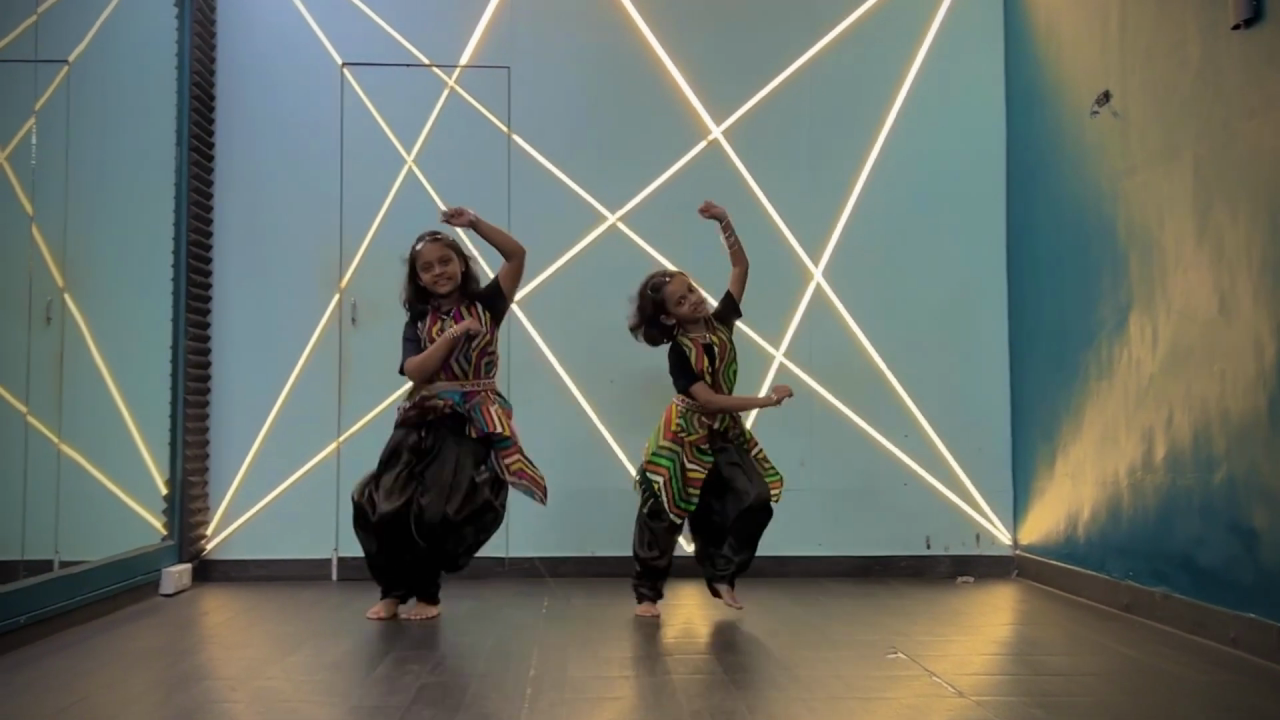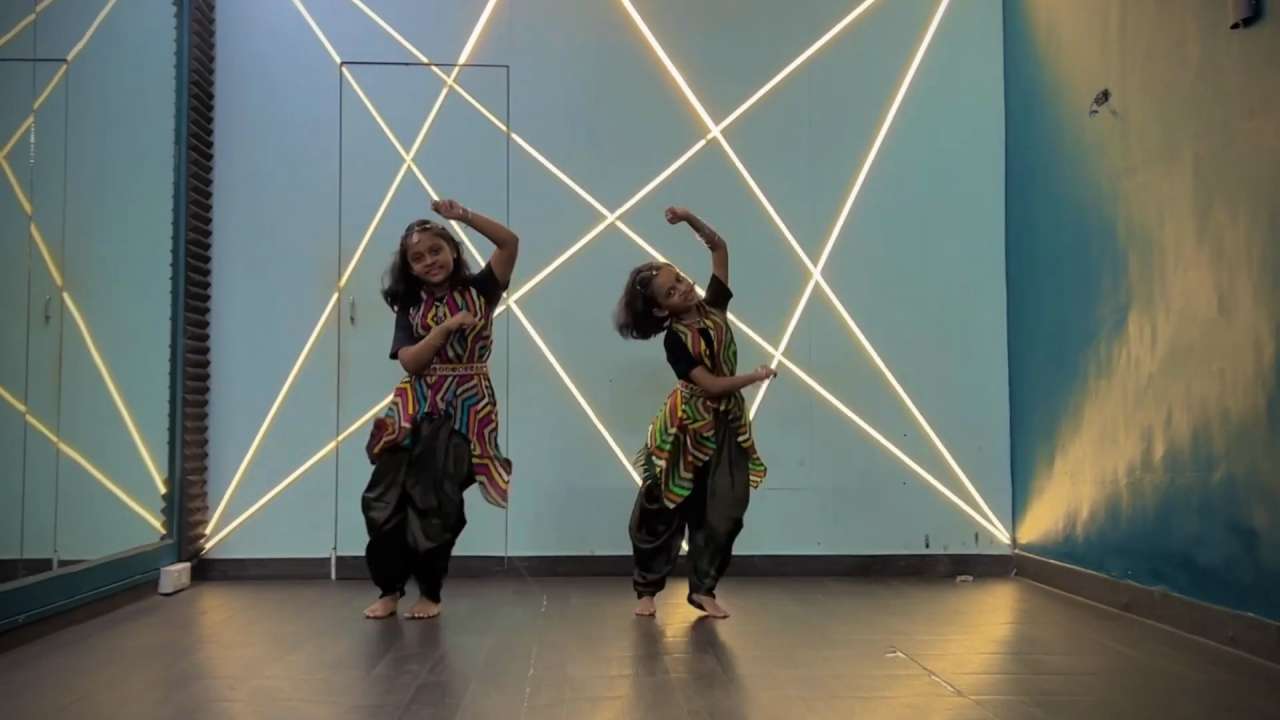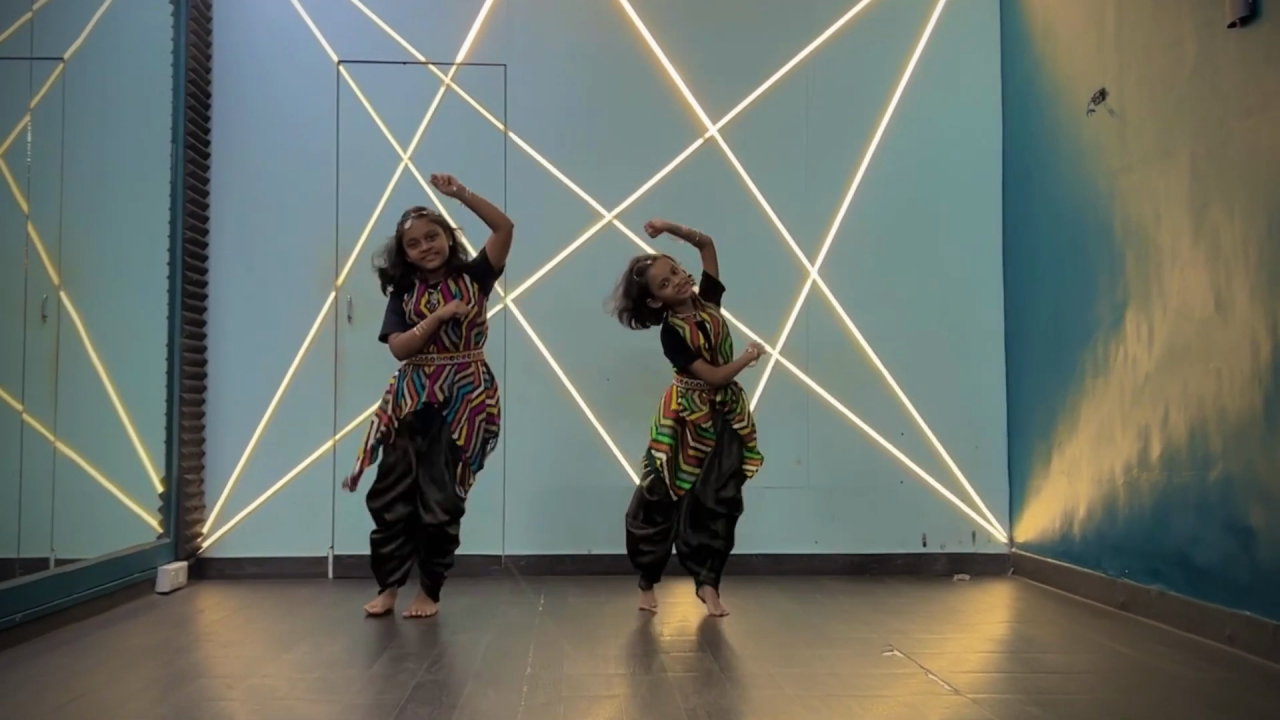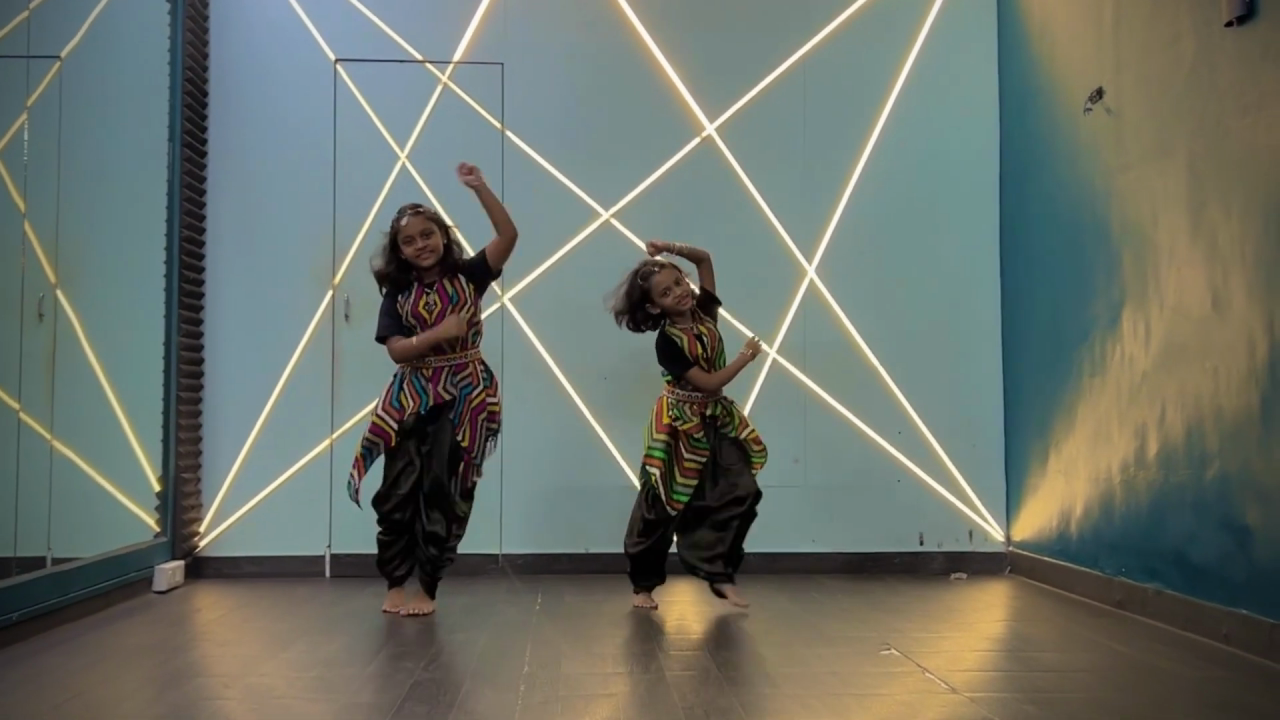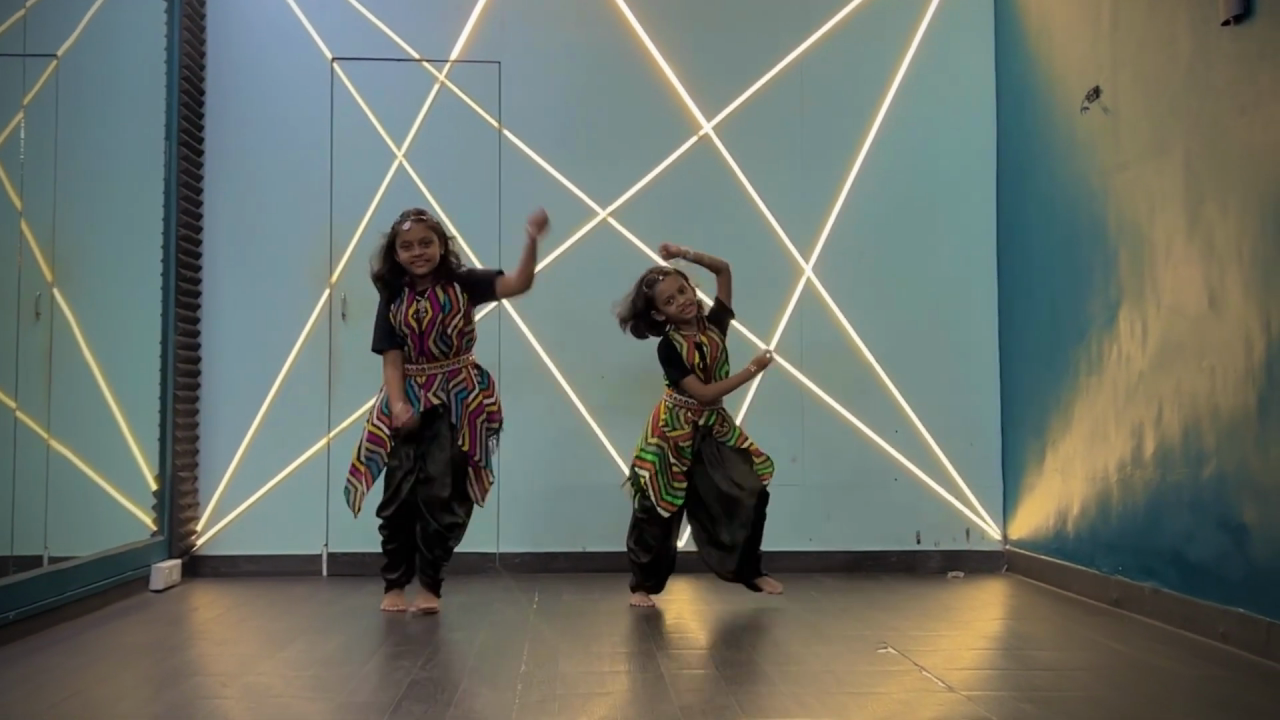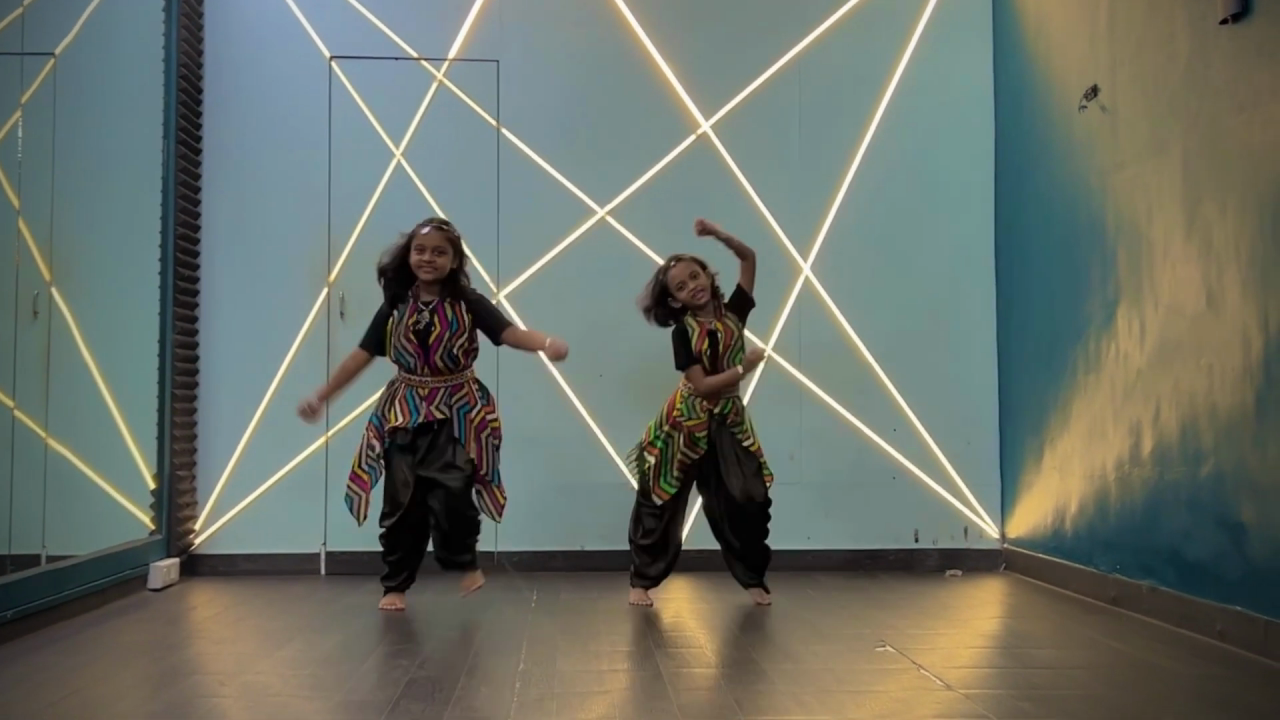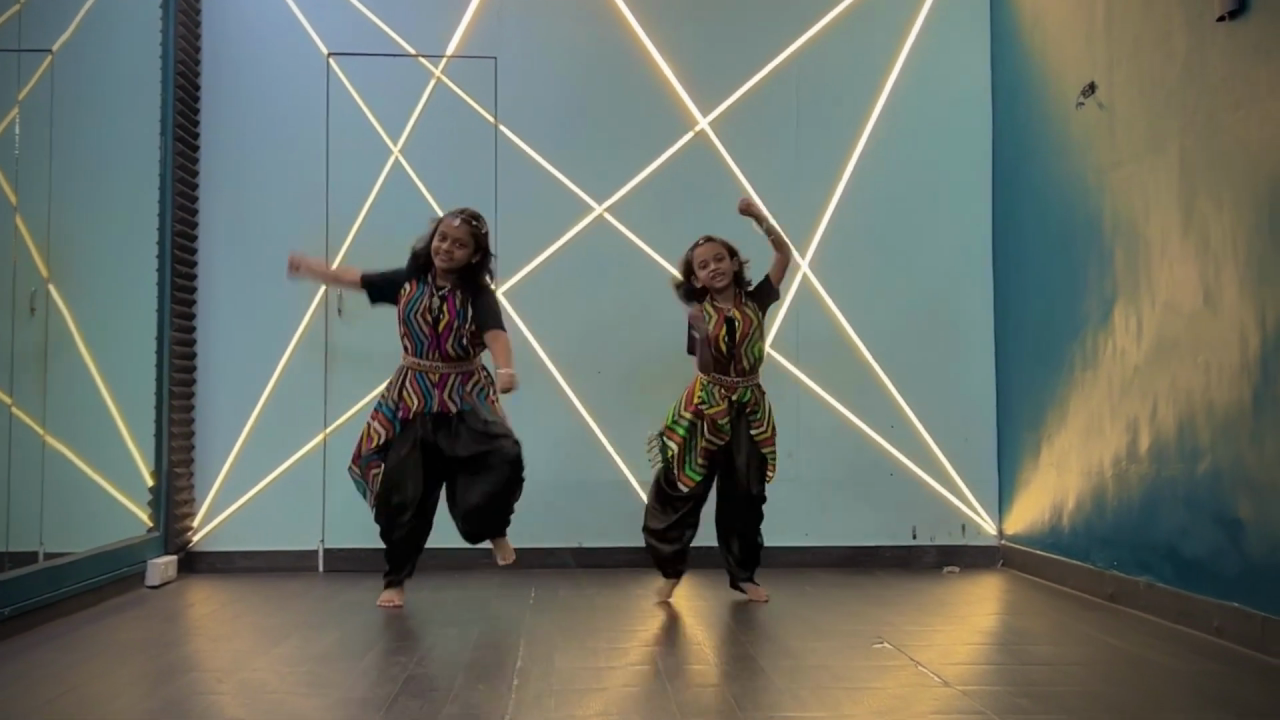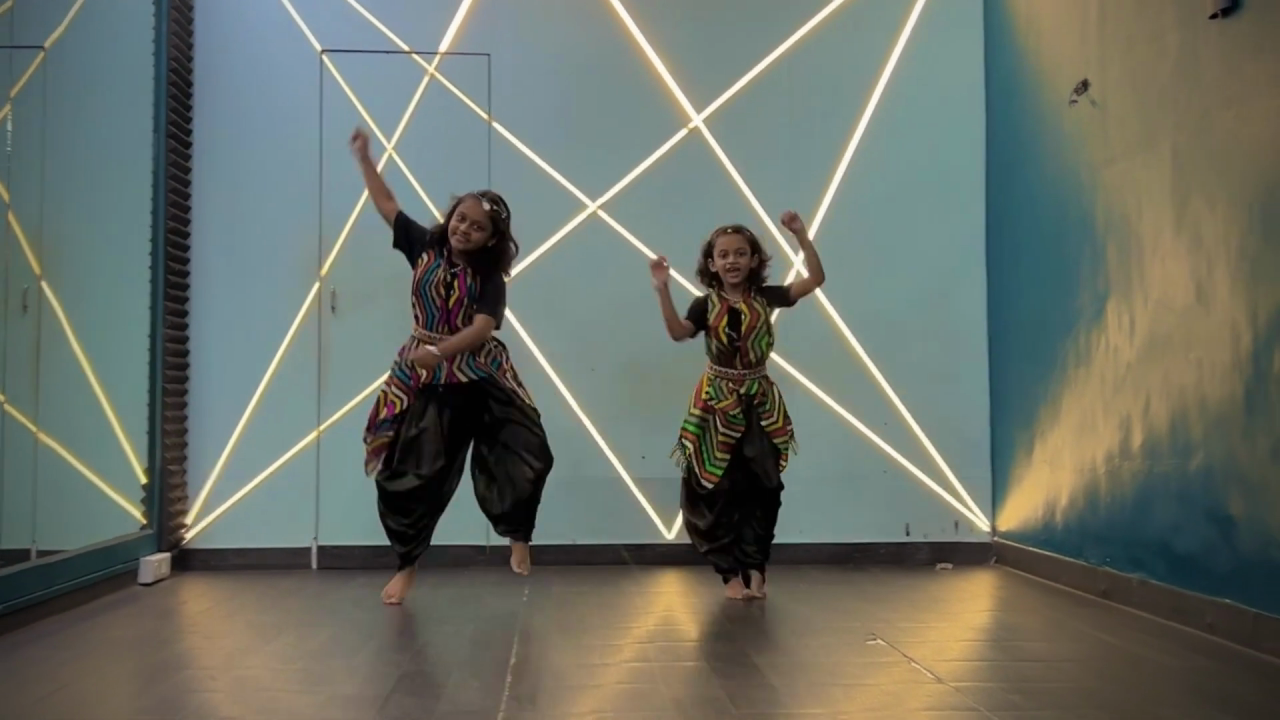
dt=0.1s
person 1, frame 1
left shoulder: (485, 306)
right shoulder: (418, 323)
left elbow: (517, 255)
right elbow: (416, 373)
left wrist: (474, 224)
right wrist: (452, 334)
left hip: (472, 421)
right hip: (424, 419)
left knee: (442, 509)
right knee: (379, 505)
left ankle: (427, 594)
right ankle: (393, 592)
person 1, frame 2
left shoulder: (478, 292)
right shoulder: (409, 309)
left elbow: (510, 244)
right elbow: (410, 362)
left wrist: (463, 216)
right wrist: (448, 326)
left hip: (467, 408)
right hip: (415, 409)
left knee: (435, 501)
right knee: (387, 501)
left ankle: (429, 593)
right ankle: (389, 590)
person 1, frame 3
left shoulder: (473, 278)
right shoulder: (403, 295)
left elbow: (504, 228)
right elbow: (399, 347)
left wrist: (460, 194)
right wrist: (440, 314)
left hip: (465, 396)
right hip: (414, 397)
left knee: (440, 493)
right knee: (395, 489)
left ankle: (430, 591)
right ankle: (389, 586)
person 1, frame 4
left shoulder: (465, 276)
right shoulder: (395, 292)
left elbow: (508, 237)
right elbow: (396, 350)
left wrist: (479, 189)
right wrist: (437, 335)
left hip: (463, 397)
right hip: (412, 398)
left knee: (443, 490)
right knee: (399, 490)
left ankle: (426, 588)
right ankle: (397, 582)
person 1, frame 5
left shoulder: (464, 285)
right shoulder: (391, 301)
left elbow: (519, 284)
right elbow: (391, 361)
left wrist: (532, 239)
right wrist: (397, 405)
left hip: (460, 400)
right hip: (409, 405)
left knee: (442, 491)
right knee: (403, 495)
left ankle: (431, 584)
right ankle: (396, 584)
person 1, frame 6
left shoulder: (469, 303)
right shoulder: (394, 307)
left elbow: (510, 334)
right elbow: (363, 354)
left wrist: (548, 345)
right wrist: (322, 396)
left hip: (460, 407)
right hip: (405, 410)
left knee: (450, 487)
right knee: (403, 503)
left ankle: (464, 561)
right ankle: (395, 584)
person 1, frame 7
left shoulder: (478, 295)
right shoulder: (407, 282)
left elbow: (496, 333)
right elbow: (355, 278)
left wrist: (506, 368)
right wrist: (307, 266)
left hip: (466, 396)
right hip: (413, 397)
left knee: (502, 455)
right knee: (404, 492)
left ankle: (494, 530)
right ankle: (395, 580)
person 1, frame 8
left shoulder: (489, 278)
right shoulder: (425, 249)
left elbow: (481, 330)
right elbow: (384, 202)
left wrist: (439, 349)
right wrist: (364, 157)
left hip: (480, 373)
right hip: (429, 379)
left knee: (517, 451)
right knee: (415, 473)
left ankle: (518, 535)
right ankle: (405, 566)
person 2, frame 1
left shoulder: (721, 321)
right shoulder: (678, 354)
left elbow: (740, 267)
right elbow: (709, 402)
left wrist: (723, 223)
right wrist: (763, 401)
left hip: (724, 433)
right hip: (688, 436)
left knee: (754, 502)
right knee: (662, 515)
left ankle: (722, 577)
right ankle: (646, 593)
person 2, frame 2
left shoulder: (715, 306)
right shoulder: (675, 340)
left elbow: (719, 247)
right elbow: (712, 385)
left wrist: (690, 220)
right wrist: (756, 376)
left hip: (727, 421)
right hip: (688, 424)
left knee: (723, 510)
right knee: (663, 505)
left ankle: (703, 589)
right ankle: (647, 589)
person 2, frame 3
left shoulder: (708, 300)
right shoulder: (671, 333)
left elbow: (707, 246)
right elbow: (712, 376)
left wrist: (672, 229)
right wrist: (748, 357)
left hip: (725, 412)
right hip: (688, 416)
left knee: (720, 498)
right knee: (662, 497)
left ankle: (707, 582)
right ankle: (647, 580)
person 2, frame 4
left shoulder: (703, 314)
right shoulder: (665, 341)
left elbow: (704, 260)
right elbow: (706, 384)
left wrist: (669, 249)
right wrist: (745, 358)
left hip: (717, 416)
right hip: (681, 425)
left knee: (740, 492)
right knee: (665, 505)
left ankle: (720, 574)
right ankle: (644, 583)
person 2, frame 5
left shoulder: (714, 325)
right shoulder: (669, 348)
left elbow: (723, 270)
right elbow: (704, 393)
left wrist: (684, 254)
right wrist: (751, 371)
left hip: (713, 428)
right hip: (677, 432)
left knee: (749, 493)
right knee: (658, 511)
left ankle: (748, 570)
right ankle: (643, 585)
person 2, frame 6
left shoulder: (734, 312)
right shoulder: (683, 332)
left elbow: (748, 260)
right elbow: (702, 384)
left wrist: (715, 234)
right wrist: (742, 369)
left hip: (728, 420)
right hip: (688, 420)
left knee: (747, 501)
right knee: (662, 501)
left ankle: (752, 577)
right ankle: (643, 580)
person 2, frame 7
left shoulder: (755, 301)
right shoulder: (700, 318)
left elbow: (784, 256)
right elbow: (706, 368)
left wrist: (759, 218)
right wrist: (701, 334)
left hip: (748, 407)
right hip: (708, 407)
left knee: (746, 494)
right knee: (681, 488)
left ankle: (743, 574)
right ankle: (671, 569)
person 2, frame 8
left shoulder: (766, 298)
right shoulder: (706, 306)
left elbow: (814, 278)
right elbow: (678, 333)
left wrist: (798, 234)
right wrist: (663, 288)
left hip: (759, 401)
right hip: (717, 403)
left knee: (764, 487)
right knee: (714, 489)
left ankle: (755, 565)
right ankle: (731, 570)
